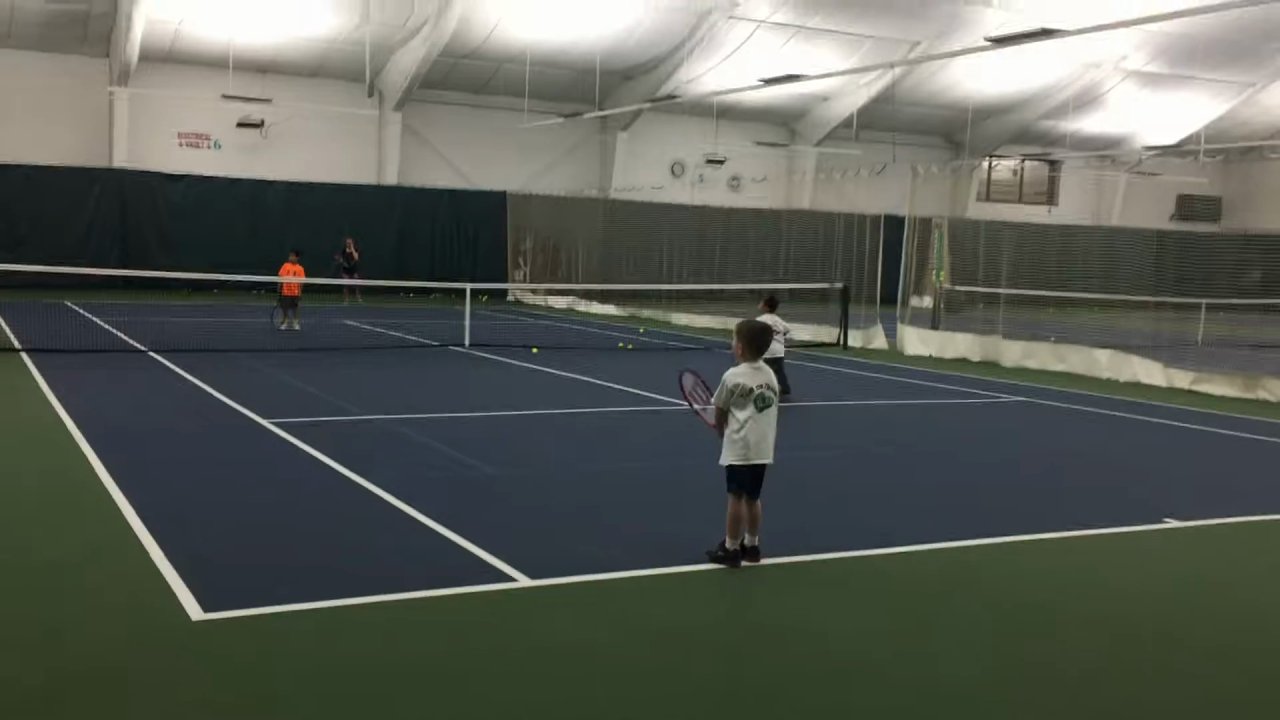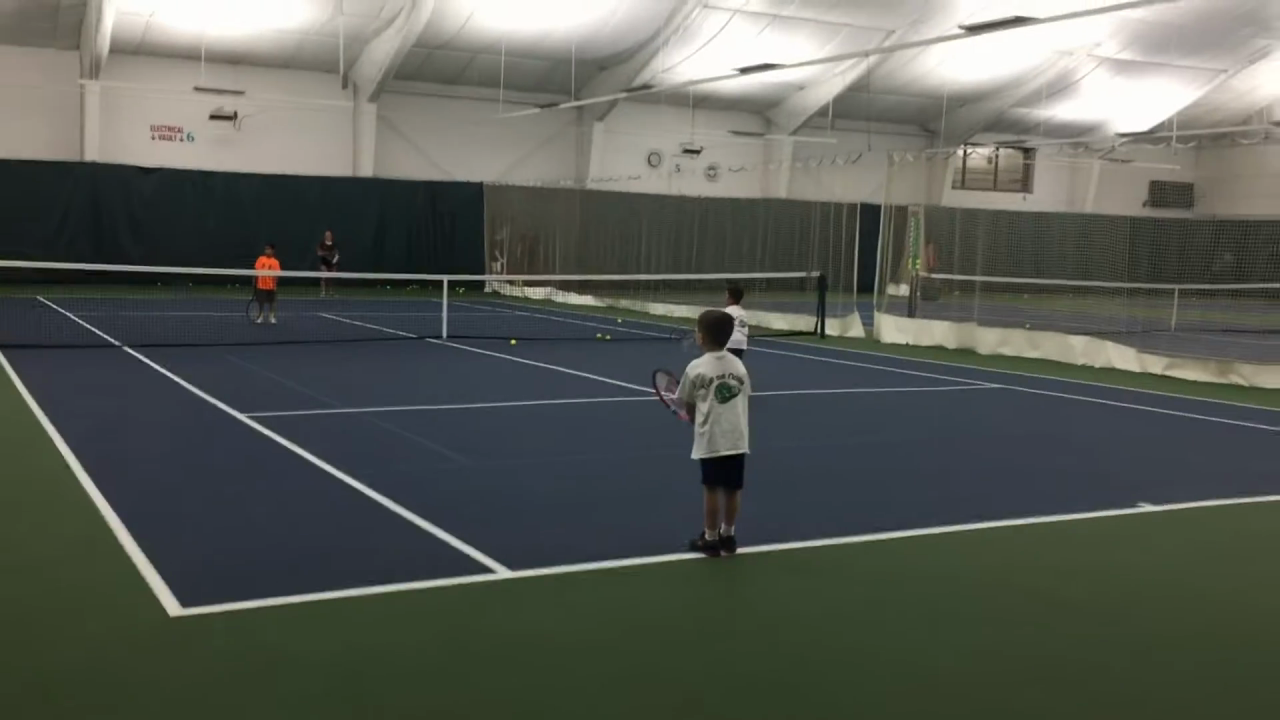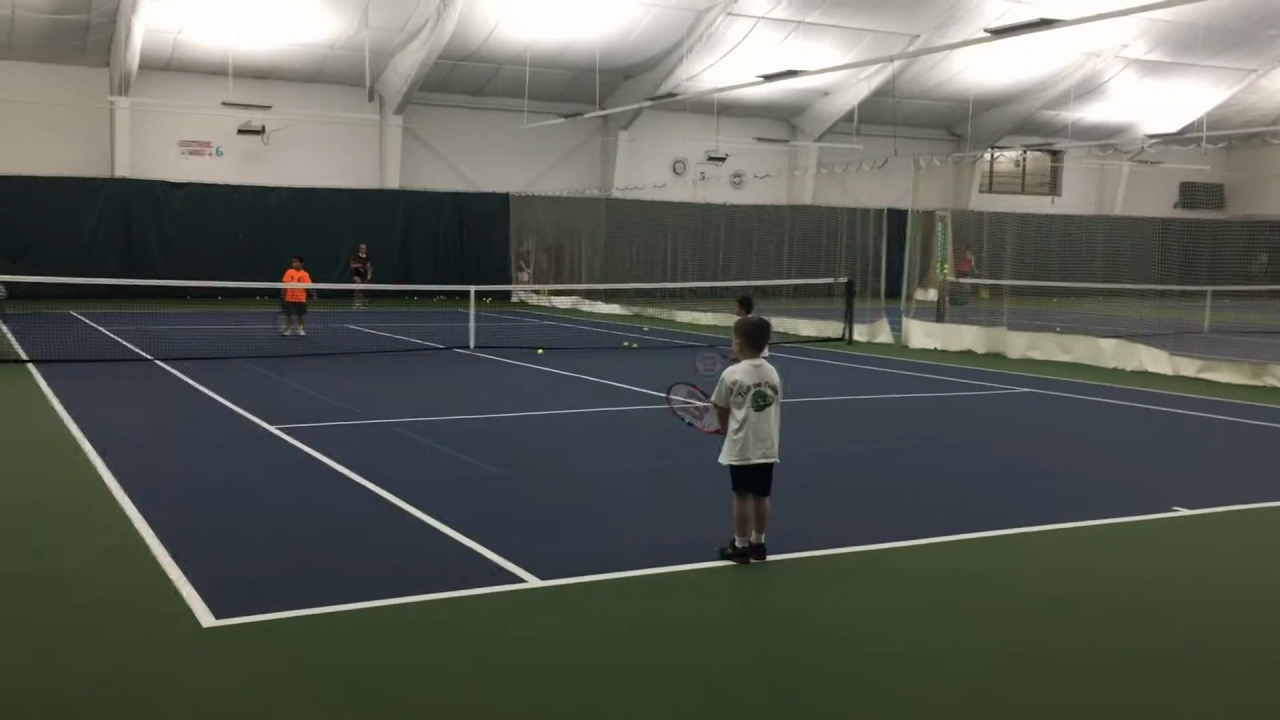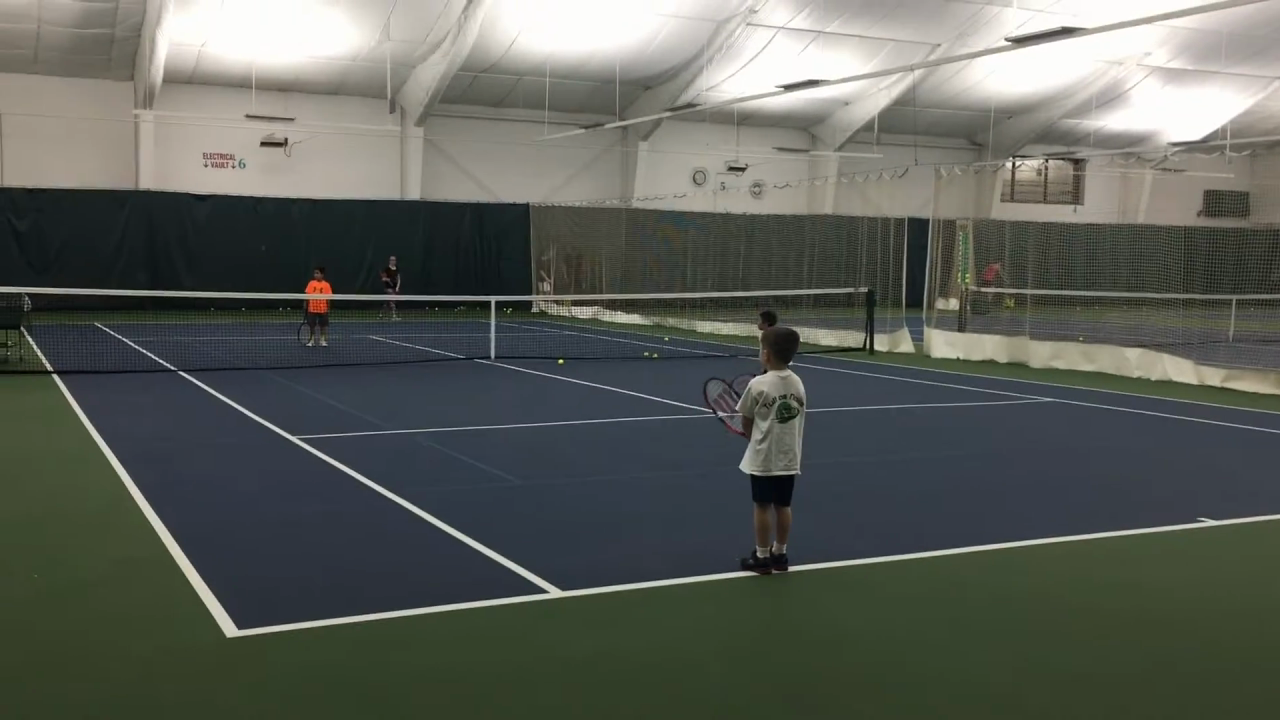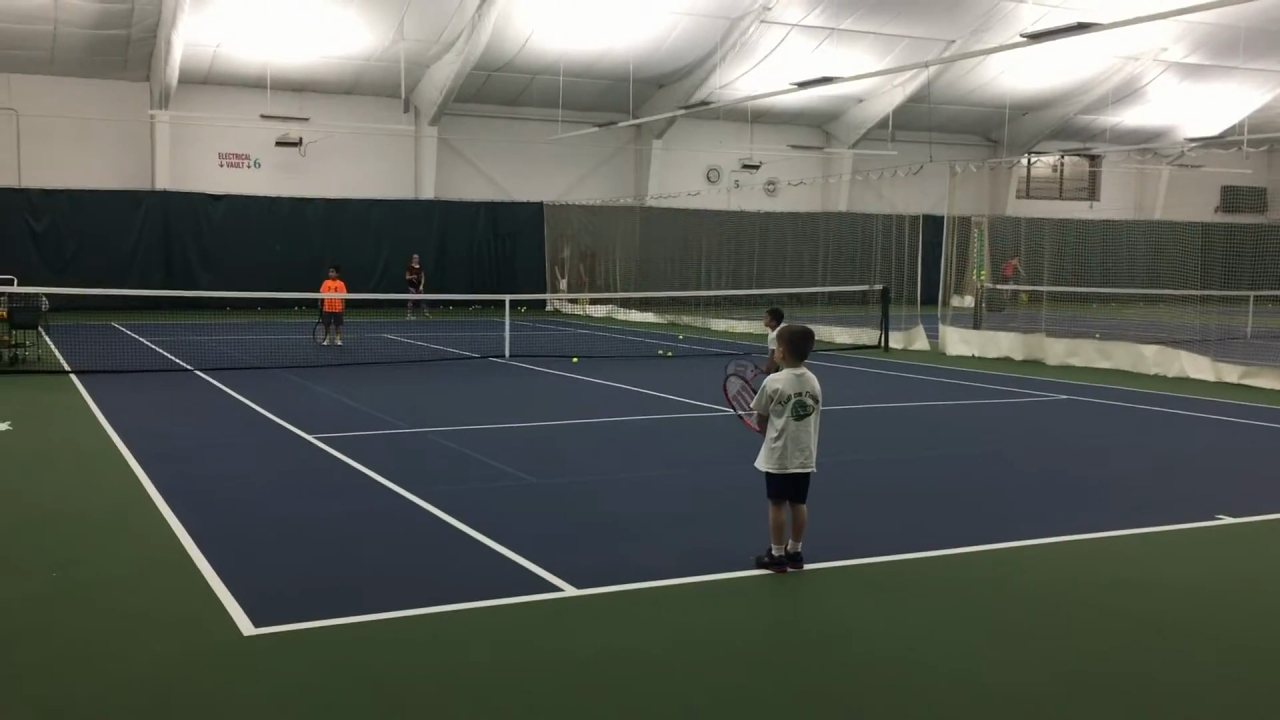
dt=0.5s
person 1, frame 1
left shoulder: (733, 376)
right shoulder: (770, 375)
left elbow: (720, 411)
right elbow: (768, 408)
left wrist: (721, 429)
left hip: (740, 448)
right hip: (762, 448)
left knee: (736, 497)
right knee: (752, 497)
left ankle: (731, 549)
right ankle: (751, 545)
person 1, frame 2
left shoulder: (696, 368)
right shoulder: (738, 365)
left elbow: (689, 405)
right elbow: (744, 397)
left wrist: (698, 424)
left hip: (711, 440)
right hip: (736, 439)
left knee: (712, 489)
right knee: (732, 489)
left ankle: (711, 539)
right ankle: (728, 535)
person 1, frame 3
left shoulder: (732, 374)
right shoulder: (772, 372)
left elbow: (722, 411)
right elbow: (773, 406)
left wrist: (726, 431)
left hip: (741, 447)
right hip: (767, 446)
left knee: (742, 496)
right knee: (761, 496)
left ankle: (741, 547)
right ankle: (758, 543)
person 1, frame 4
left shoulder: (759, 384)
right shoulder: (798, 383)
left elbow: (746, 421)
right elbow: (796, 417)
left wrist: (753, 437)
left hip: (763, 457)
right hip: (789, 457)
left knee: (762, 506)
right knee: (783, 506)
left ankle: (762, 557)
right ankle: (779, 554)
person 1, frame 5
left shoulder: (774, 382)
right shoulder: (813, 381)
left elbow: (761, 418)
right elbow: (812, 415)
left wrist: (769, 434)
right wrist: (798, 438)
left hip: (778, 456)
right hip: (804, 455)
left knee: (777, 504)
right knee: (798, 503)
left ankle: (777, 555)
right ankle: (794, 552)
